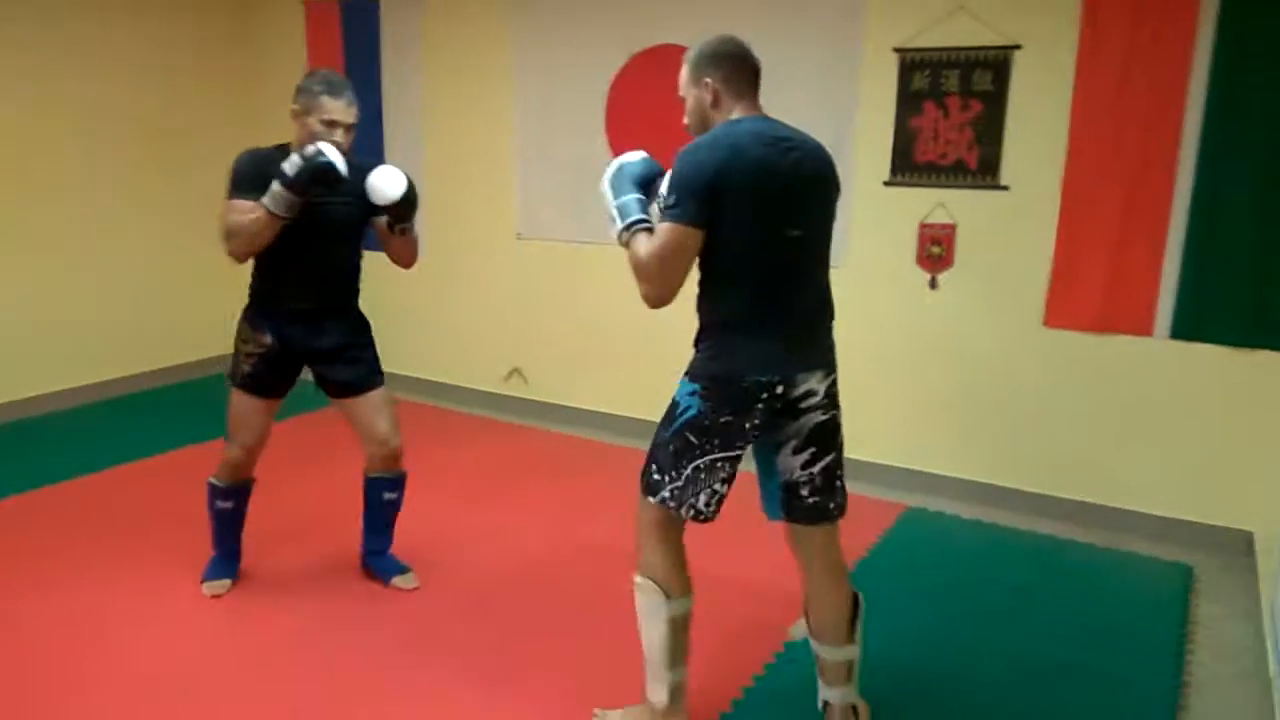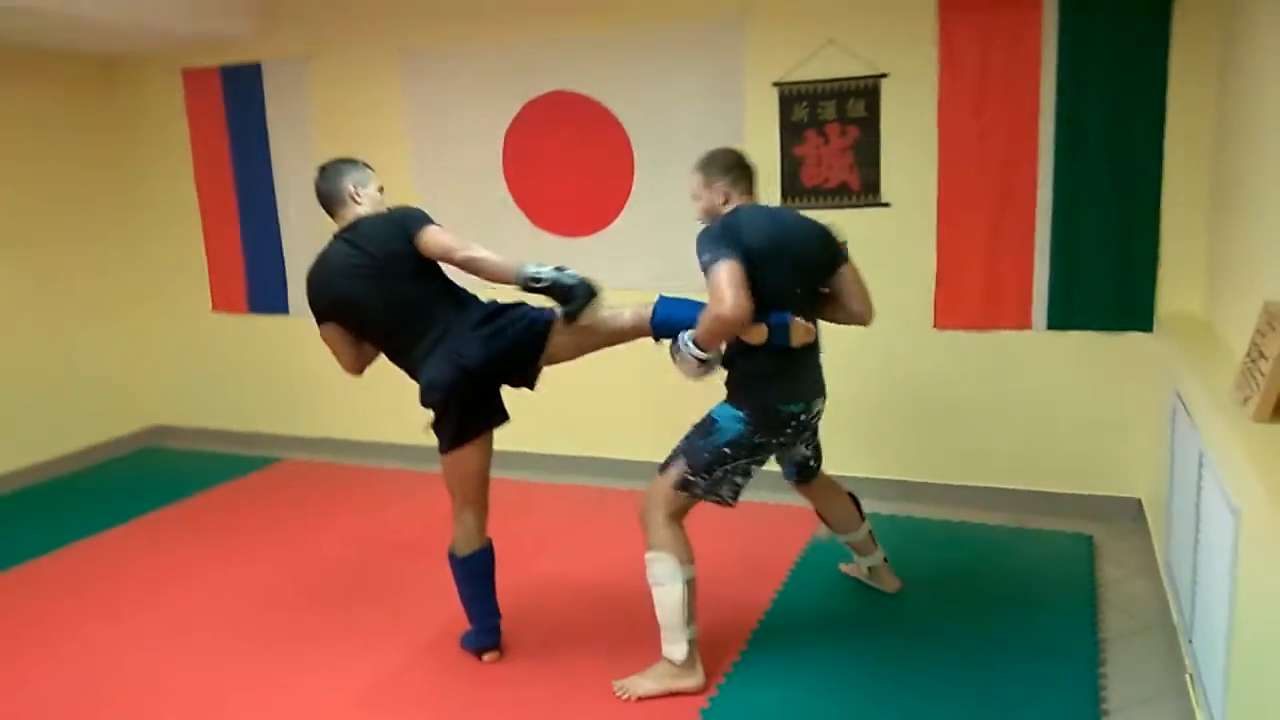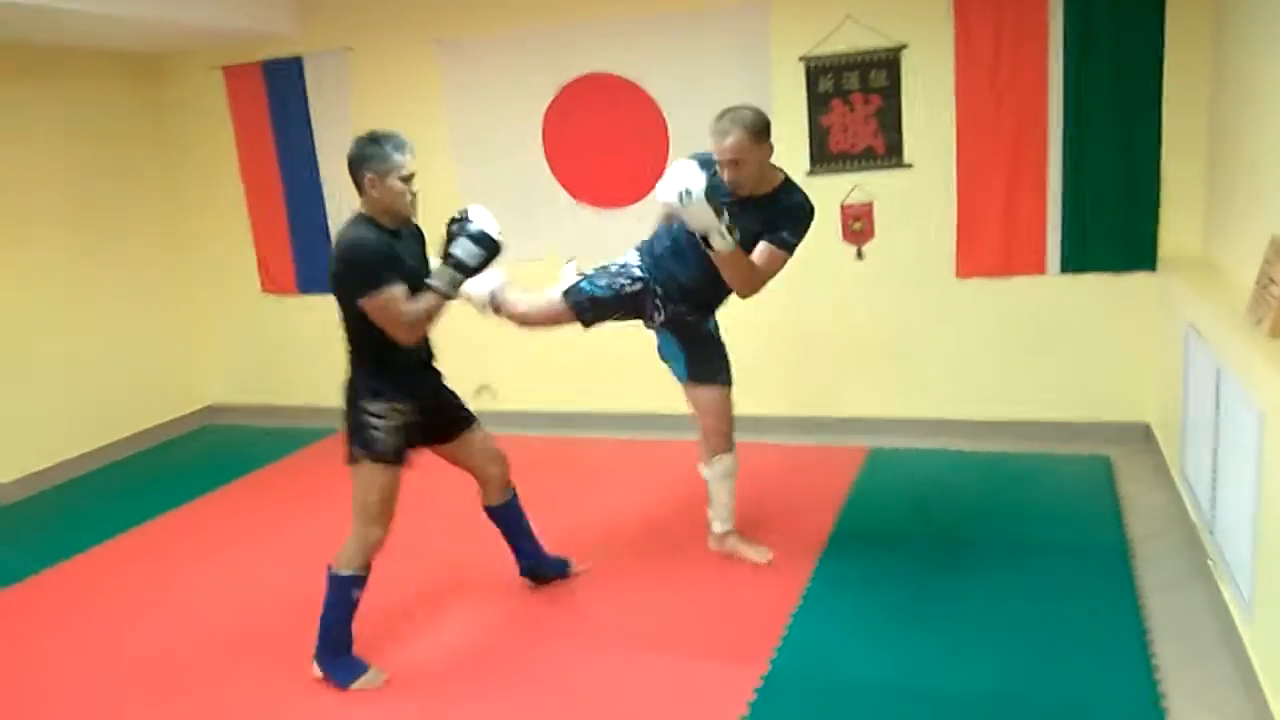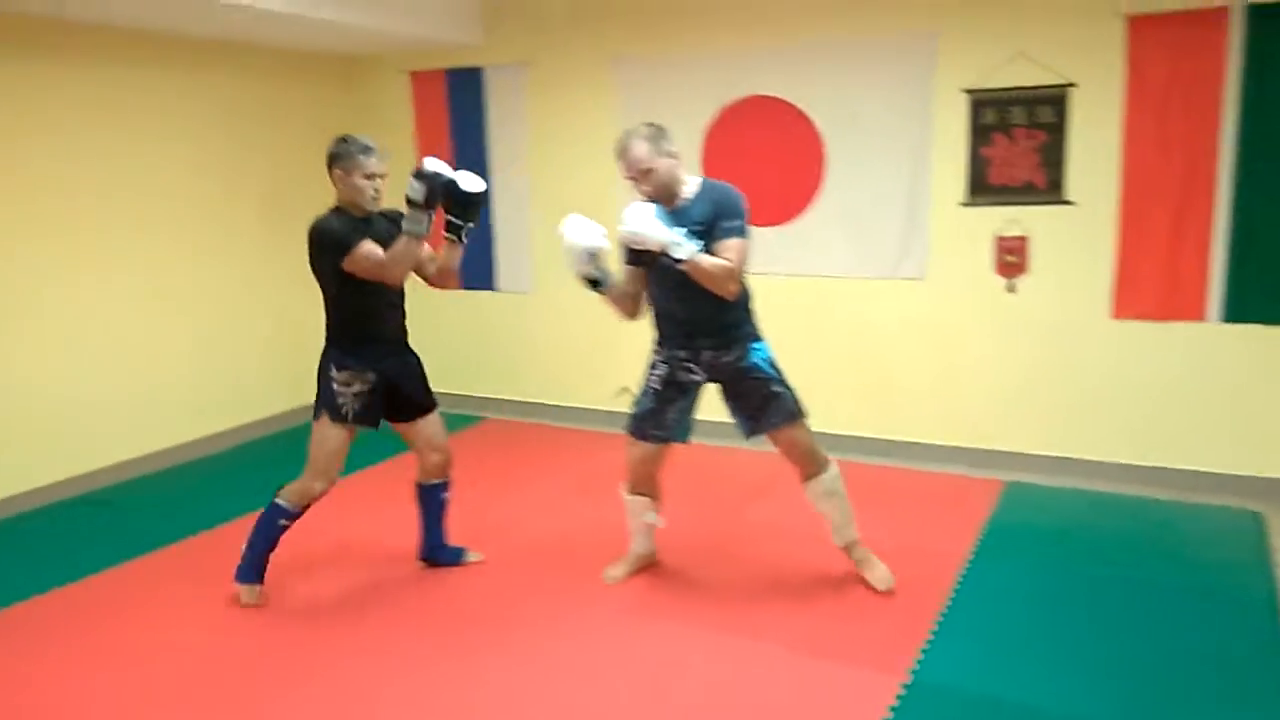
dt=1s
person 1, frame 1
left shoulder: (703, 158)
right shoulder: (816, 159)
left elbow: (658, 288)
left wrist: (628, 208)
left hip: (728, 374)
right hip: (809, 371)
left knee: (659, 523)
right knee: (816, 537)
person 1, frame 2
left shoulder: (724, 230)
right shoulder: (808, 232)
left elbow: (729, 312)
right elbow: (861, 311)
left wrist: (692, 345)
left hip: (756, 405)
right hip: (801, 395)
left knee: (660, 507)
right knee: (810, 480)
left ankle: (679, 663)
right ankle: (875, 567)
person 1, frame 3
left shoulder: (793, 209)
right shoulder: (703, 169)
left elbow: (747, 282)
left wrist: (713, 226)
left hip: (690, 310)
right hip: (644, 275)
left knee: (716, 419)
right knee: (537, 314)
left ankle: (722, 532)
right ankle: (492, 290)
person 1, frame 4
left shoulder: (719, 199)
right shoulder: (641, 219)
left elbow: (729, 281)
right elbow: (630, 308)
left wrist: (671, 243)
right wrist: (594, 273)
left hip: (736, 346)
right hip: (675, 354)
left knee: (801, 448)
right knee: (640, 461)
left ankle: (853, 549)
right ankle: (642, 550)
person 2, frame 1
left shoulder: (362, 176)
right shoulder: (257, 165)
left elbow: (405, 258)
right elbow: (237, 246)
left wrist: (401, 216)
right wrist: (288, 188)
left hip: (341, 327)
right hip: (272, 325)
left knee: (385, 445)
right knee: (239, 457)
left ankle: (377, 553)
right ankle: (225, 556)
person 2, frame 2
left shoulder: (320, 278)
right shoulder: (396, 222)
left elbow: (354, 362)
right elbow: (462, 253)
right wrist: (545, 277)
left hip: (444, 377)
right hip: (485, 334)
left knee: (468, 512)
right knee: (629, 316)
left ankle: (484, 633)
right ankle: (765, 325)
person 2, frame 3
left shoulder: (405, 231)
right shoulder: (360, 247)
left elbow: (421, 301)
right elbow: (407, 329)
left wrist: (458, 257)
right wrist: (457, 268)
left hip: (423, 383)
right hip: (381, 398)
left knee: (494, 467)
right knee: (370, 532)
left ankle: (535, 564)
right ankle: (331, 653)
person 2, frame 4
left shoulder: (384, 222)
right shoulder: (329, 230)
left elbow: (440, 276)
right elbow: (390, 271)
left wrist: (457, 223)
right wrist: (416, 209)
left hip: (396, 359)
right hip: (349, 366)
left knee: (438, 454)
right knee: (319, 480)
left ankle: (435, 547)
right ankle: (250, 567)
